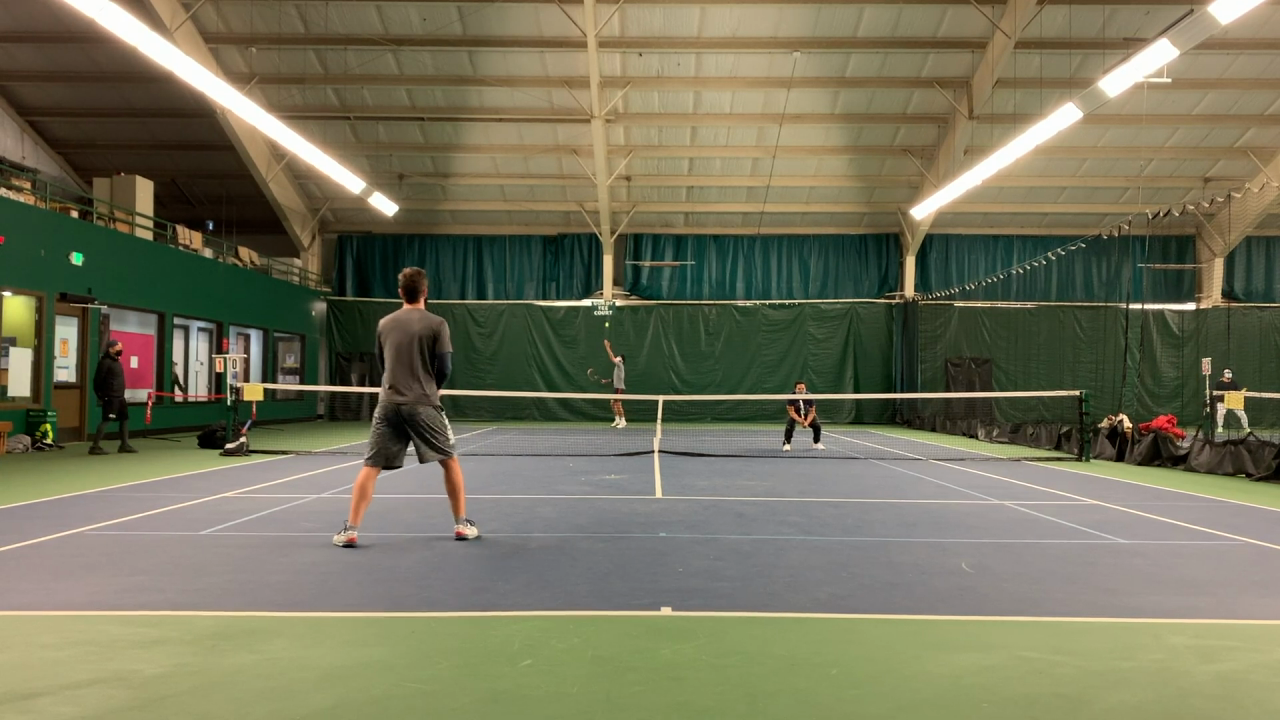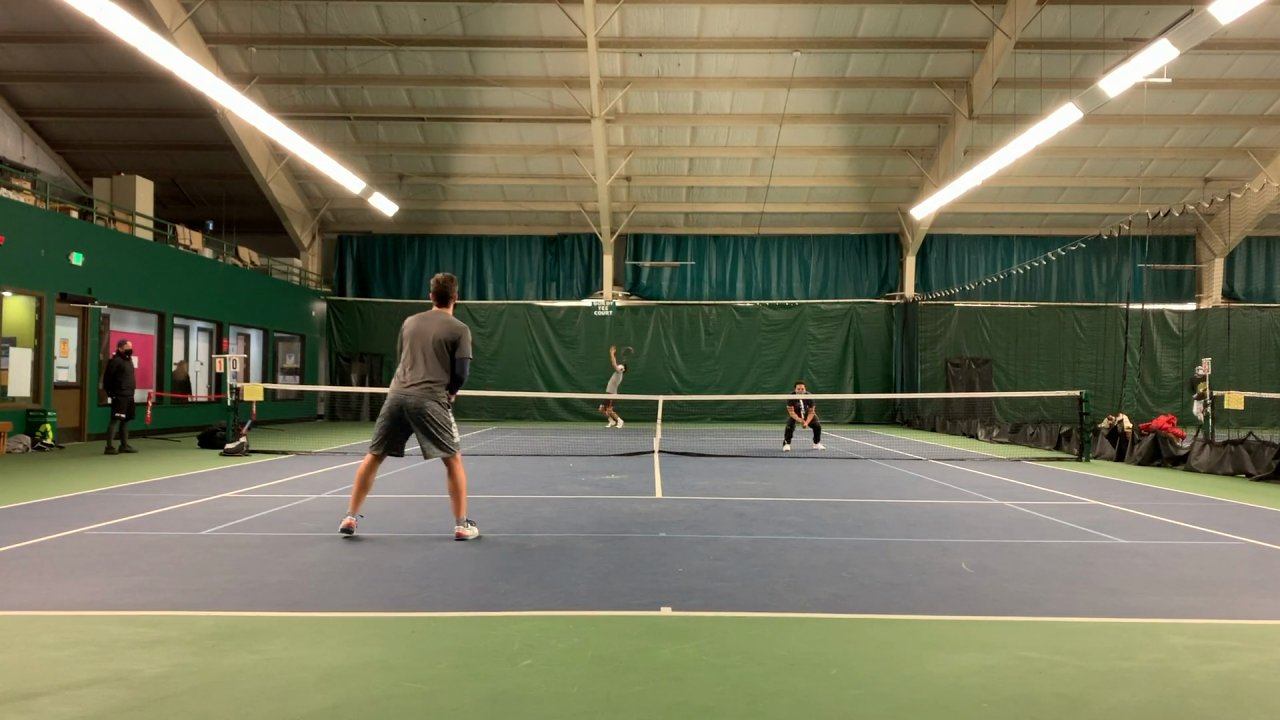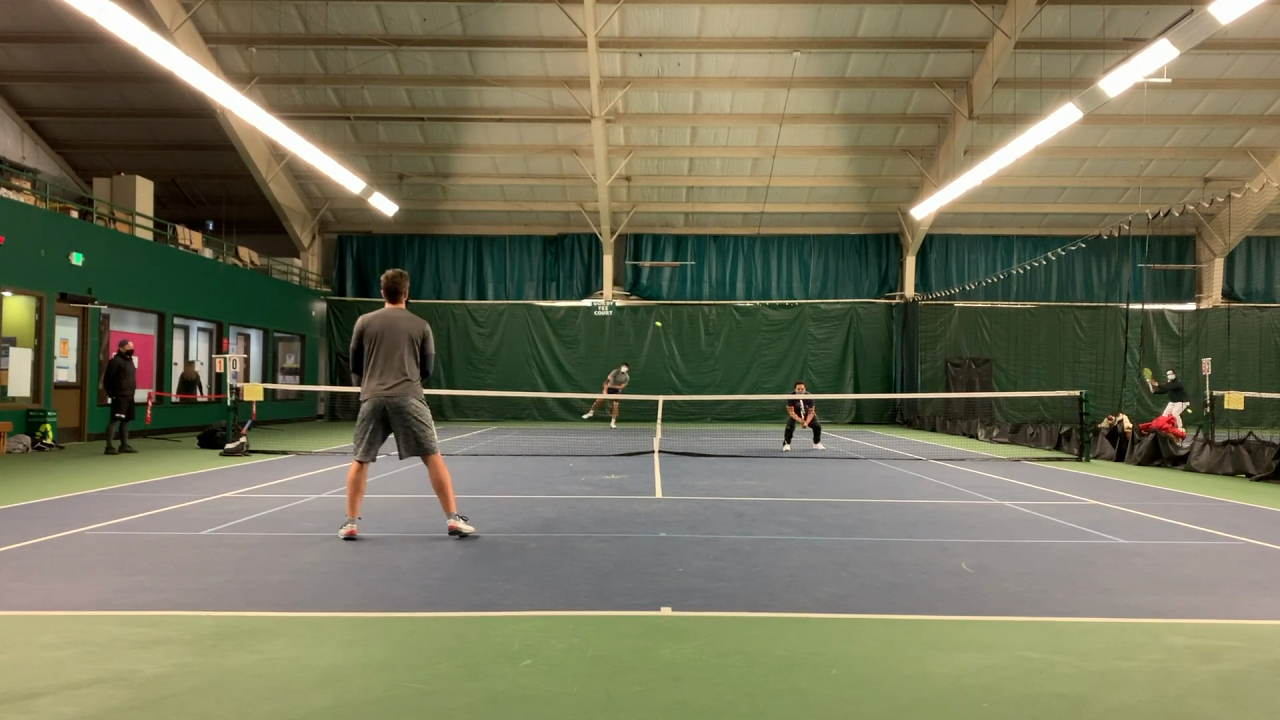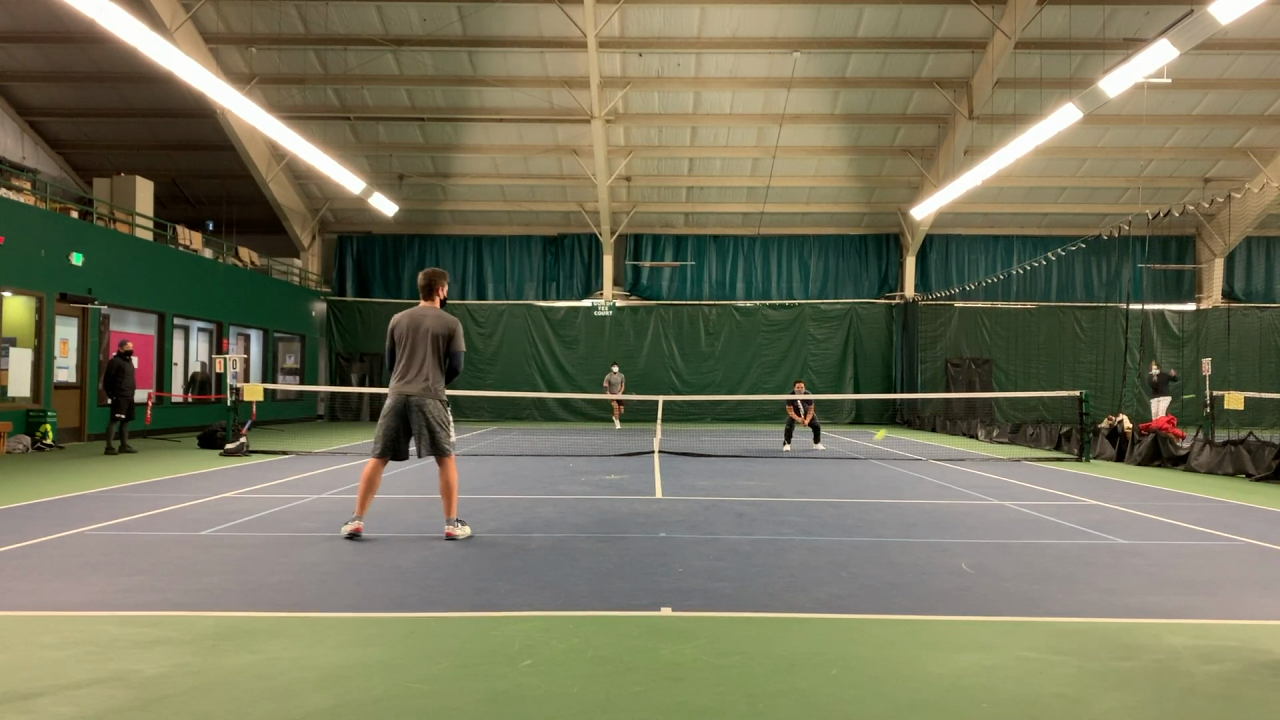
dt=0.5s
person 1, frame 1
left shoulder: (384, 324)
right shoulder: (437, 324)
right elbow: (444, 369)
left hip: (388, 404)
right hip: (423, 404)
left knee: (371, 467)
right knee: (450, 461)
left ankle: (350, 530)
right ankle: (461, 524)
person 1, frame 2
left shoulder: (410, 322)
right shoulder: (460, 330)
right elbow: (460, 374)
right wrist: (450, 392)
left hip: (397, 396)
right hip: (429, 401)
left knee: (374, 456)
right knee: (453, 460)
left ankle: (351, 517)
right ankle: (462, 524)
person 1, frame 3
left shoulder: (364, 322)
right shoulder: (421, 326)
left elbow: (355, 365)
right elbow: (427, 369)
left hip: (373, 399)
right hip: (409, 399)
left knee: (360, 461)
right knee: (432, 457)
left ankle: (350, 523)
right ankle: (453, 519)
person 1, frame 4
left shoulder: (398, 320)
right shoulder: (451, 323)
left elbow: (389, 360)
right elbow: (456, 366)
left hip: (397, 397)
right hip: (430, 398)
left knee: (378, 458)
right knee: (446, 459)
left ankle: (356, 519)
right ankle: (453, 524)
